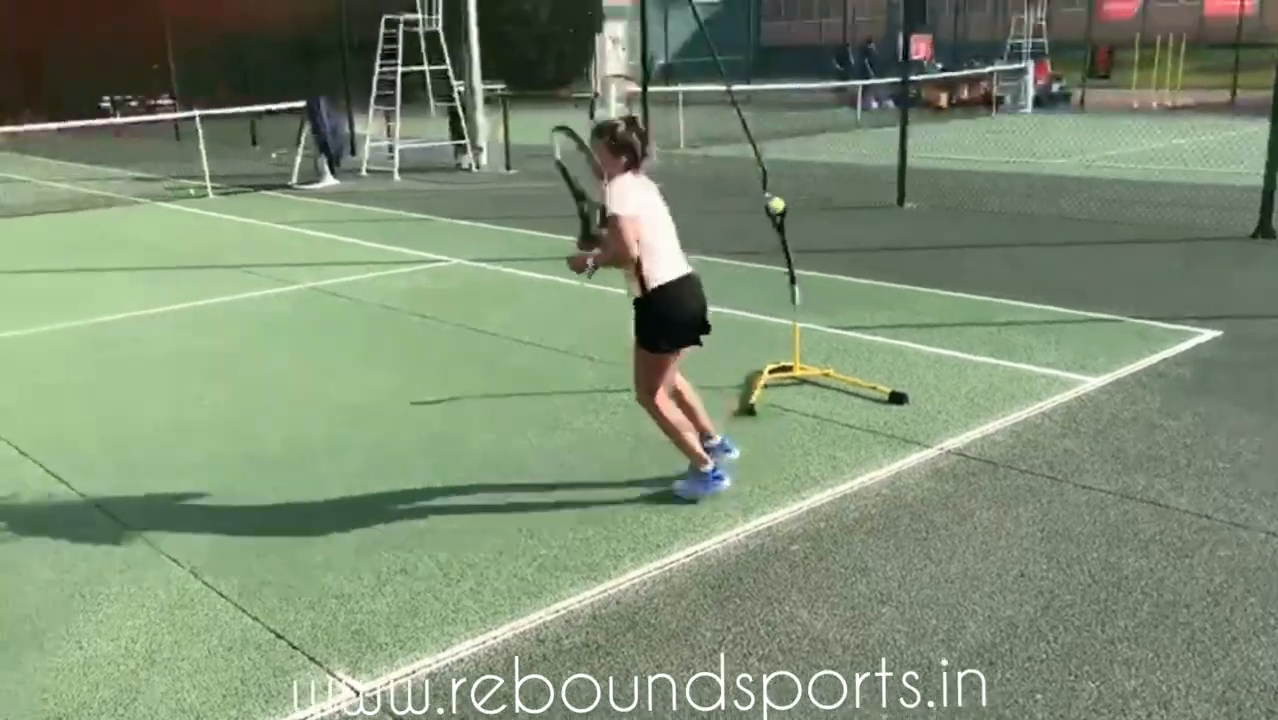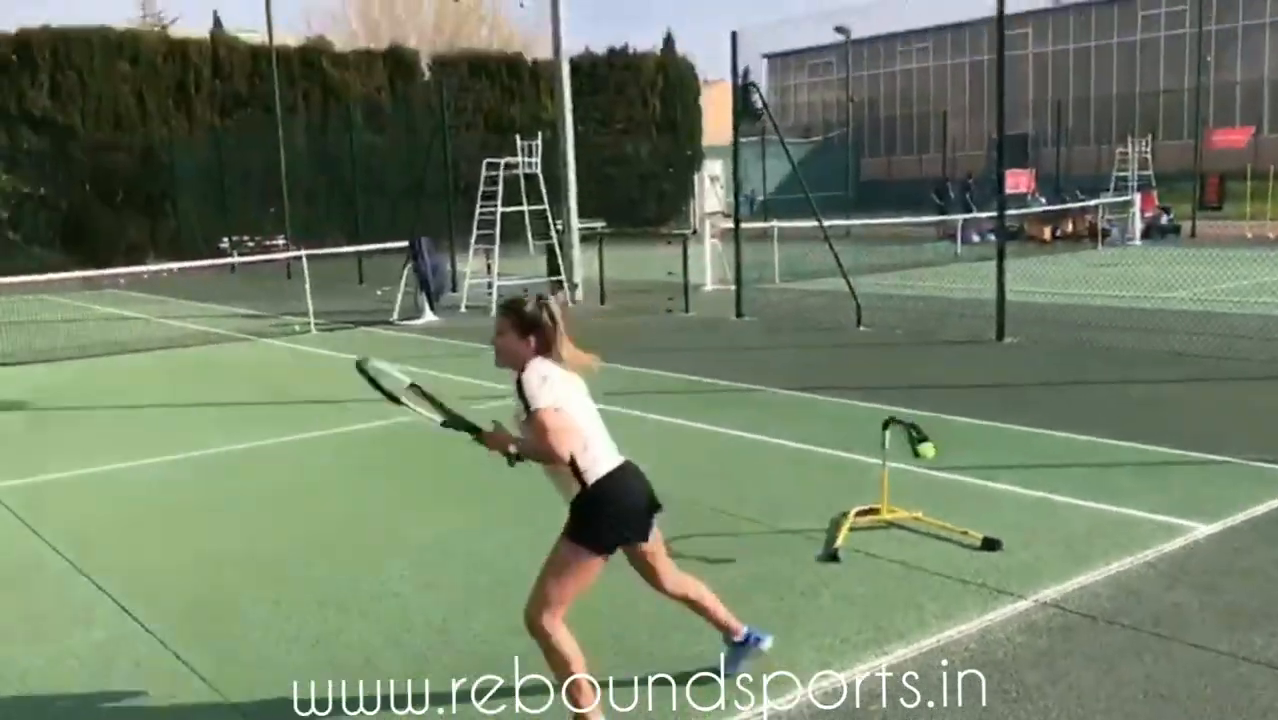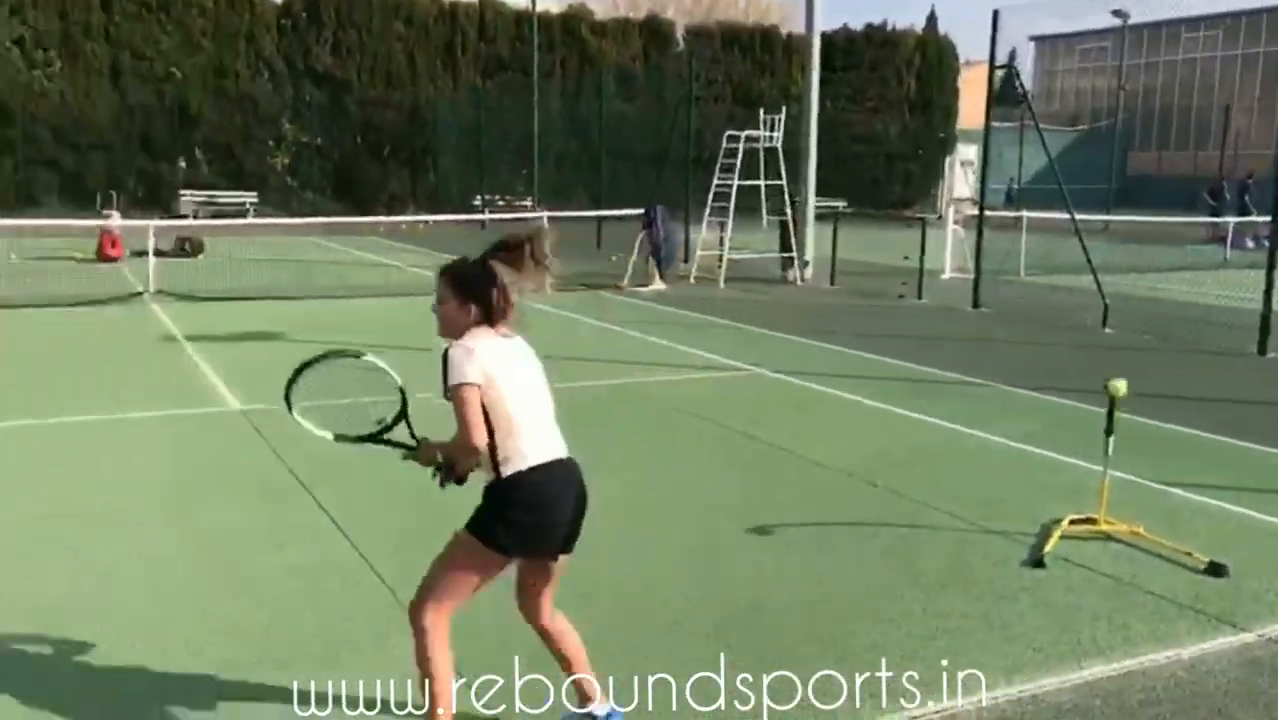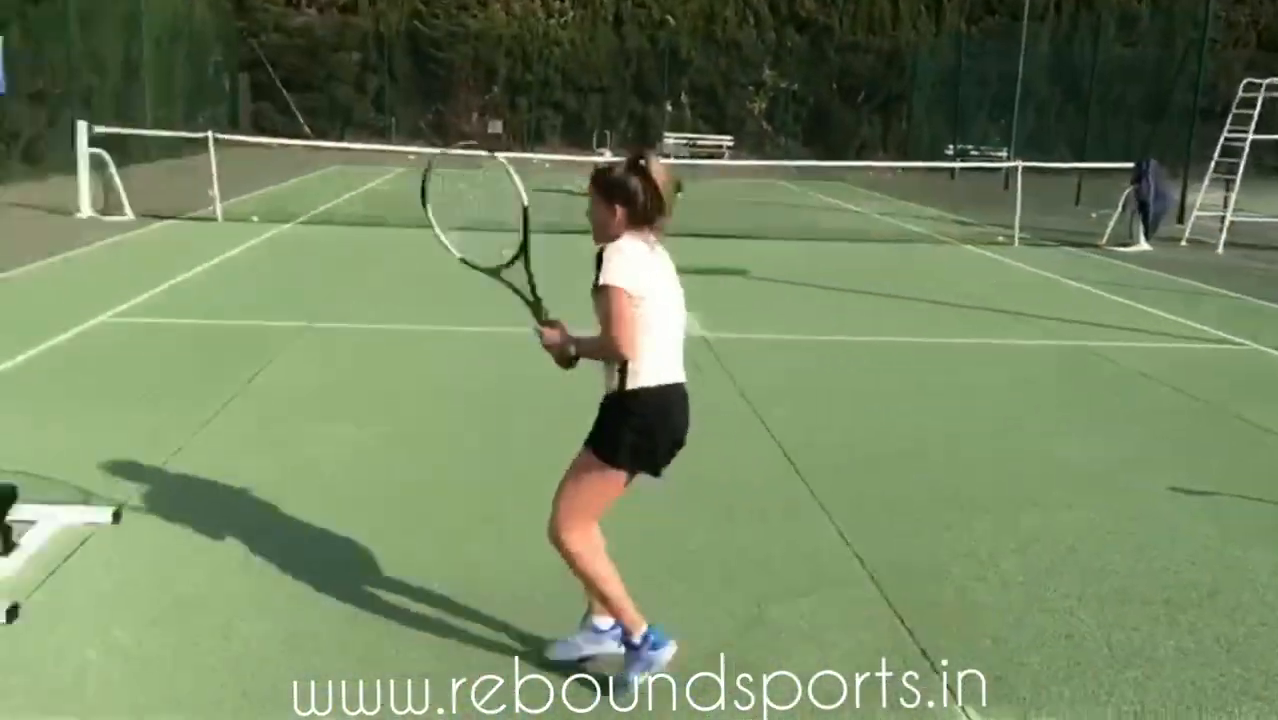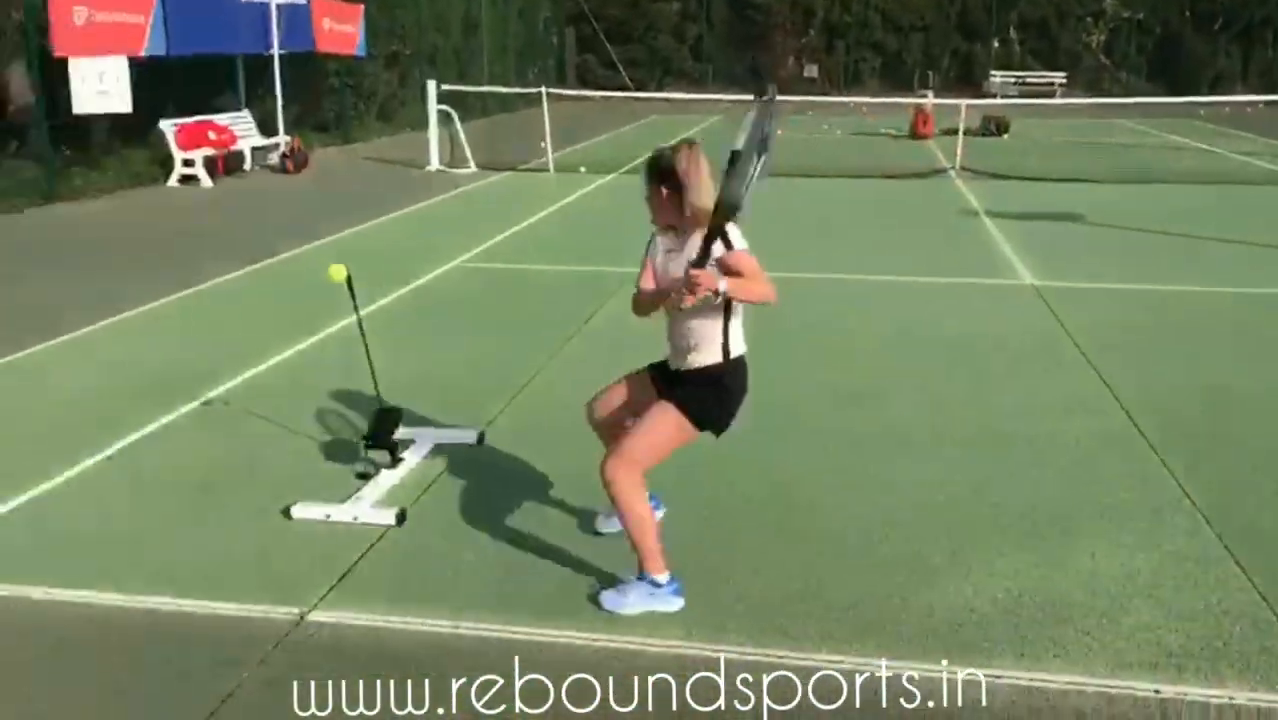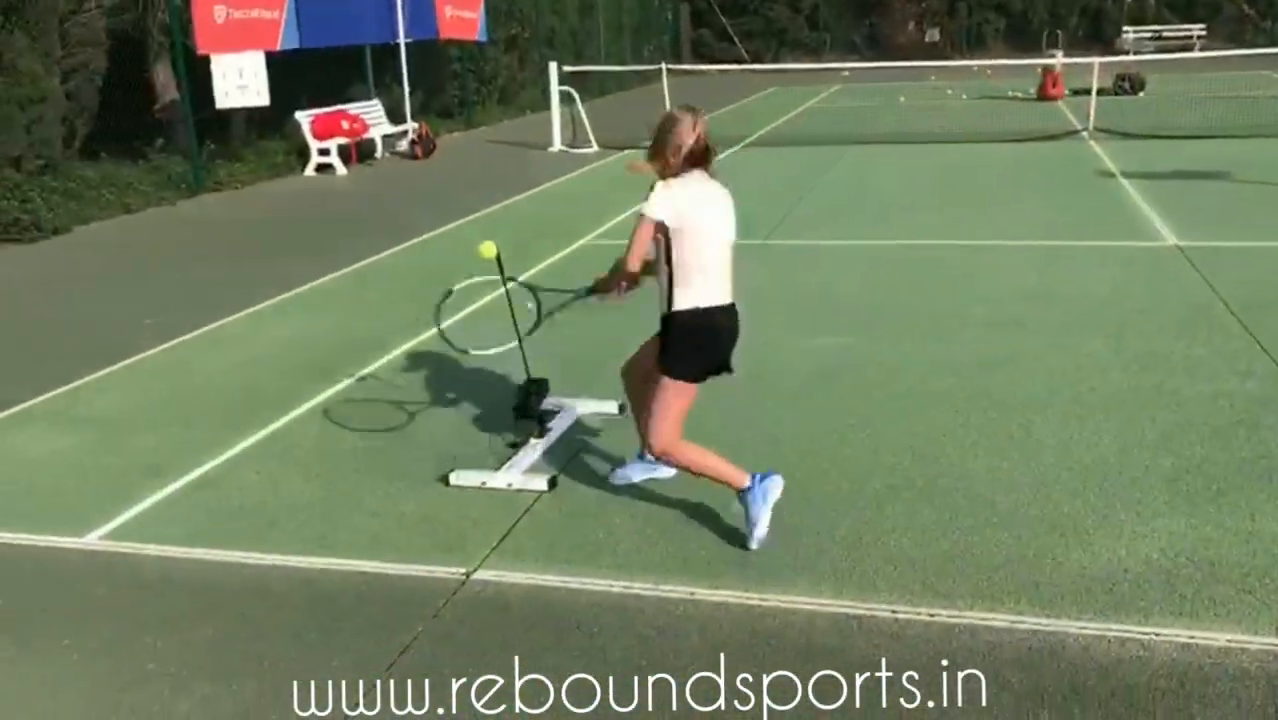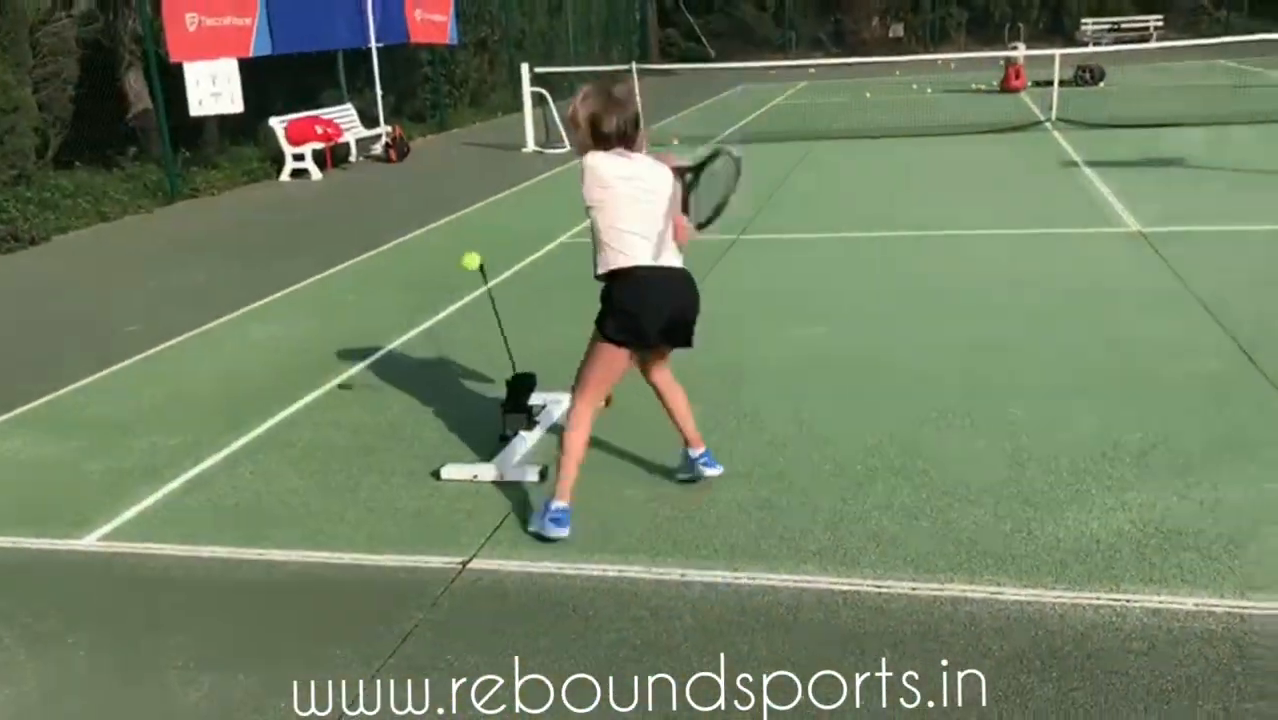
dt=0.3s
person 1, frame 1
left shoulder: (617, 190)
right shoulder: (641, 184)
left elbow: (626, 252)
left wrist: (589, 260)
right wrist: (599, 242)
left hip: (662, 301)
right hip: (687, 289)
left knee: (650, 394)
right knee: (666, 378)
left ankle: (706, 470)
right ankle: (714, 442)
person 1, frame 2
left shoulder: (532, 378)
right shoulder: (561, 370)
left elbow: (557, 450)
left wrist: (511, 444)
right wrist: (518, 442)
left hip: (602, 501)
right hip: (629, 485)
left knee: (542, 618)
right knee: (662, 577)
right ankle: (741, 637)
person 1, frame 3
left shoulder: (464, 352)
right shoulder: (516, 345)
left elbow: (475, 442)
left wrist: (436, 453)
right wrist: (459, 459)
left hip: (524, 495)
right hip: (565, 483)
left knee: (429, 611)
right knee: (537, 607)
person 1, frame 4
left shoulder: (618, 256)
right shoulder: (650, 254)
left elbow: (622, 343)
left wrist: (564, 340)
right wrist: (574, 341)
left hip: (642, 411)
right hip: (658, 406)
left knee: (565, 528)
right knee: (579, 517)
left ankle: (644, 637)
right ankle: (607, 624)
person 1, frame 5
left shoulder: (716, 233)
right shoulder: (661, 240)
left elbow: (765, 290)
right elbow: (641, 304)
left wrist: (717, 287)
right wrist: (669, 292)
left hip: (713, 379)
right hip: (679, 368)
left knee: (618, 470)
right knee: (601, 412)
left ankle: (658, 583)
right ankle: (640, 503)
person 1, frame 6
left shoulder: (665, 194)
right shoulder: (719, 193)
left elbow: (633, 264)
left wrist: (614, 281)
left hip: (695, 325)
right hip: (718, 316)
left knee: (661, 438)
right knee: (634, 373)
left ankle: (752, 485)
right ankle: (652, 460)
person 1, frame 7
left shoulder: (592, 165)
right shoulder: (661, 172)
left hip: (632, 290)
right hip: (679, 288)
left knee: (585, 400)
right knee: (655, 369)
left ankle: (558, 510)
right ankle: (699, 455)
